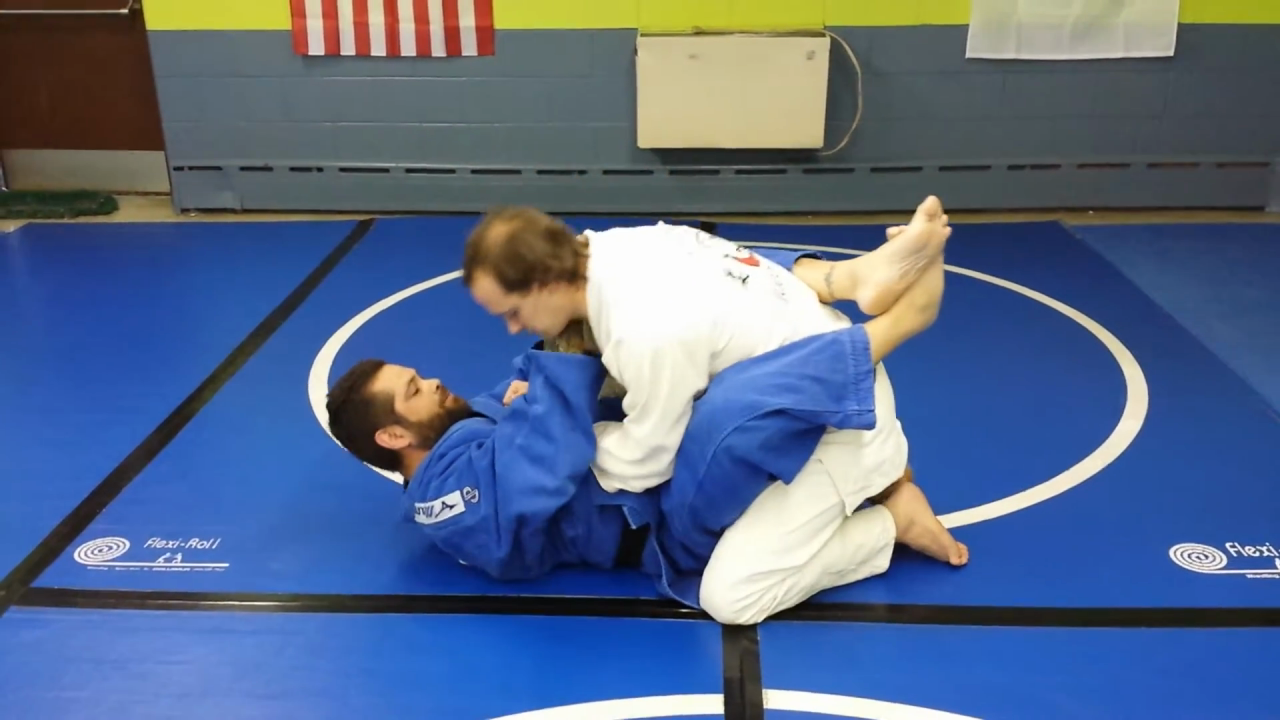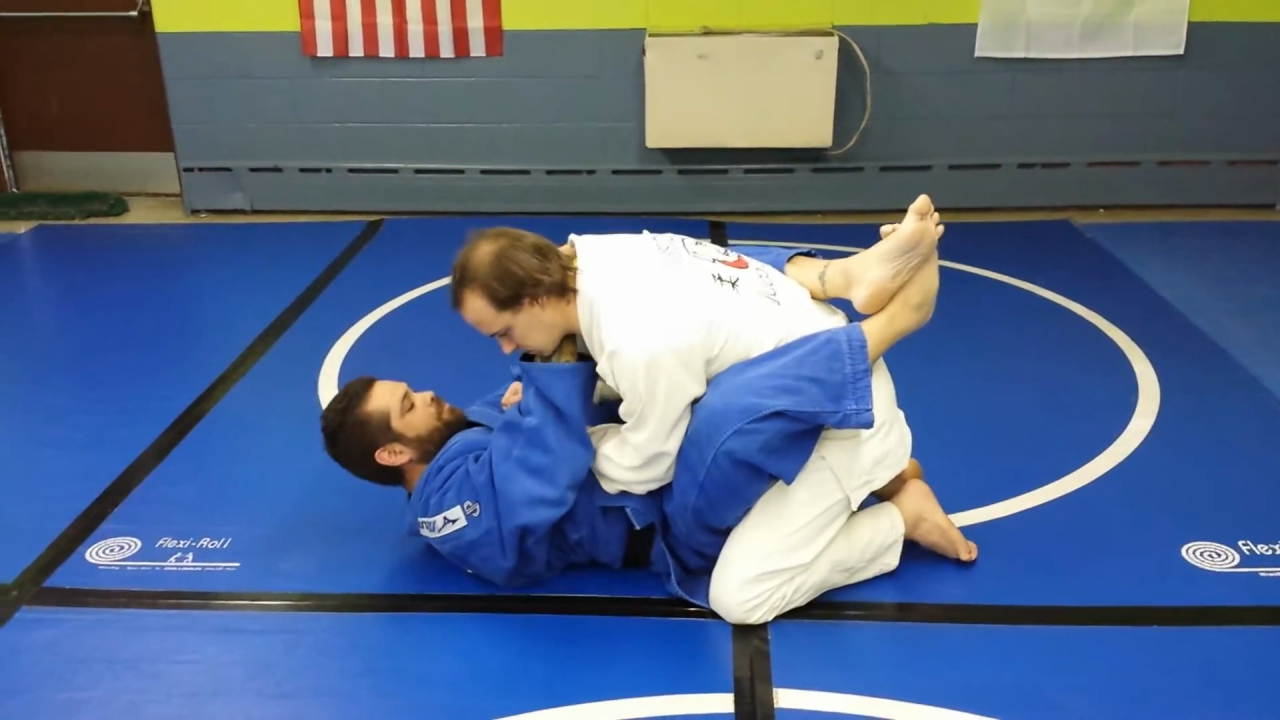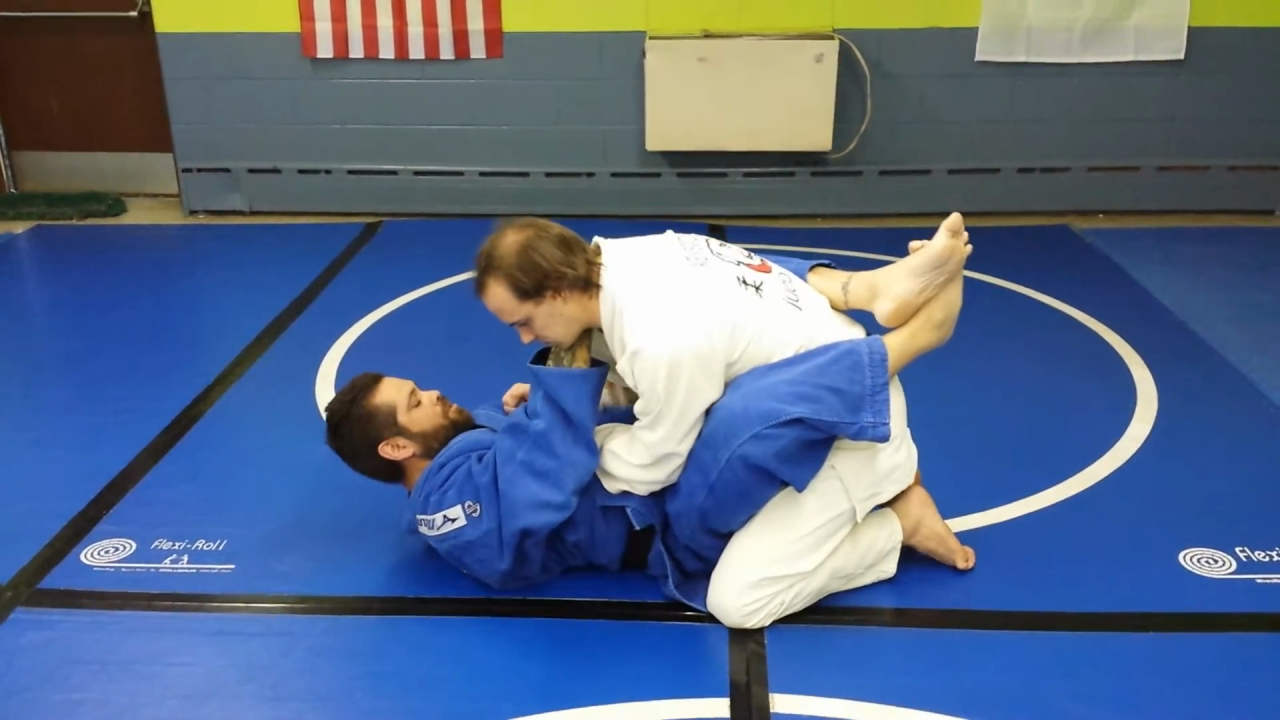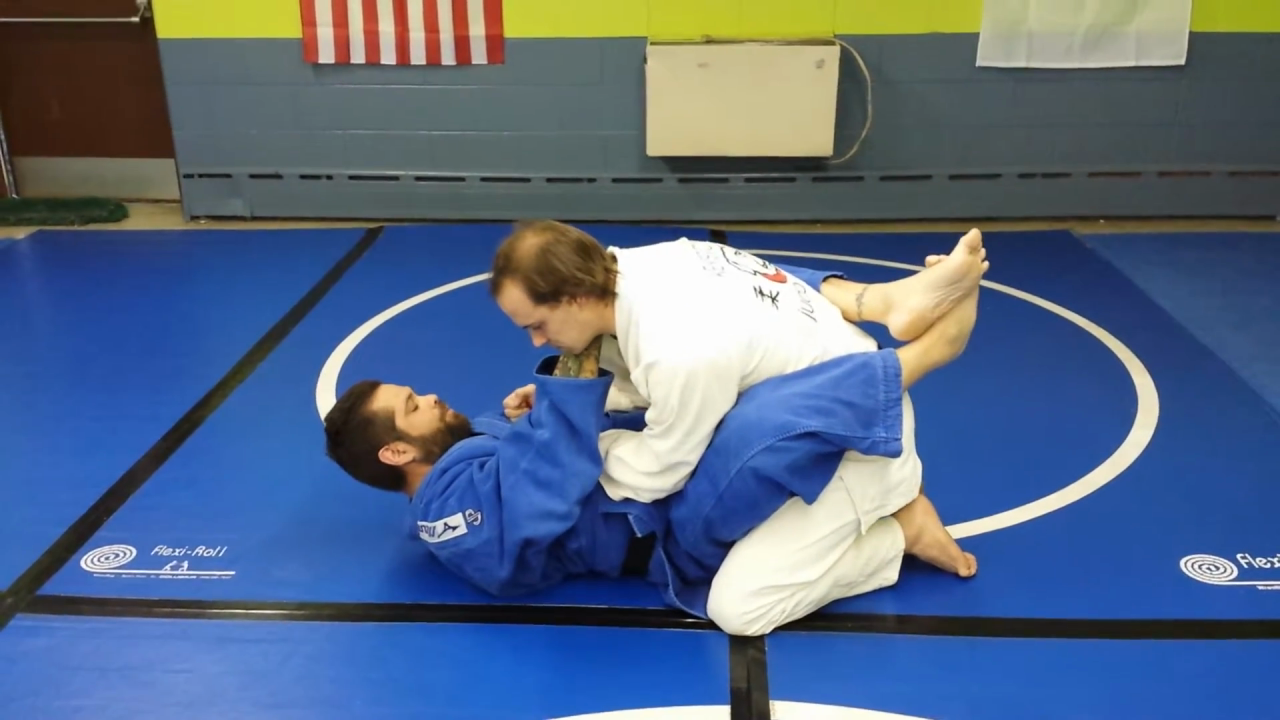
dt=0.4s
person 1, frame 1
left shoulder: (469, 422)
right shoulder: (449, 490)
left elbow: (547, 390)
right elbow: (543, 463)
right hip: (672, 519)
right knee: (732, 412)
right ankle: (894, 320)
person 1, frame 2
left shoulder: (462, 435)
right shoulder: (452, 505)
right elbow: (541, 474)
left wrist: (545, 366)
right hip: (676, 515)
right knee: (729, 414)
left ankle: (833, 278)
right ankle: (891, 318)
person 1, frame 3
left shoulder: (463, 442)
right shoulder: (452, 502)
right elbow: (545, 481)
left wrist: (541, 395)
right wrist: (568, 363)
right hip: (676, 523)
right knee: (748, 415)
right ankle: (910, 334)
person 1, frame 4
left shoulder: (463, 452)
right shoulder: (453, 505)
right elbow: (546, 489)
left wrist: (544, 407)
right wrist: (575, 374)
right hip: (680, 527)
right knee: (763, 426)
right ankle: (924, 348)
person 2, frame 1
left shoulder: (651, 332)
right shoulder: (612, 250)
left elbow: (643, 462)
left hip: (836, 419)
left knee: (732, 596)
left ankle: (891, 521)
person 2, frame 2
left shoulder: (644, 343)
right shoulder: (595, 256)
left elbow: (644, 467)
left hip: (840, 418)
left knee: (740, 595)
left ankle: (901, 516)
person 2, frame 3
left shoulder: (667, 342)
right shoulder: (617, 260)
left elbow: (650, 466)
right elbow: (636, 375)
left knee: (740, 598)
left ankle: (903, 523)
person 2, frame 4
left shoulder: (683, 352)
right shoulder: (630, 271)
left elbow: (657, 472)
right elbow: (643, 382)
left knee: (739, 605)
left ankle: (903, 532)
